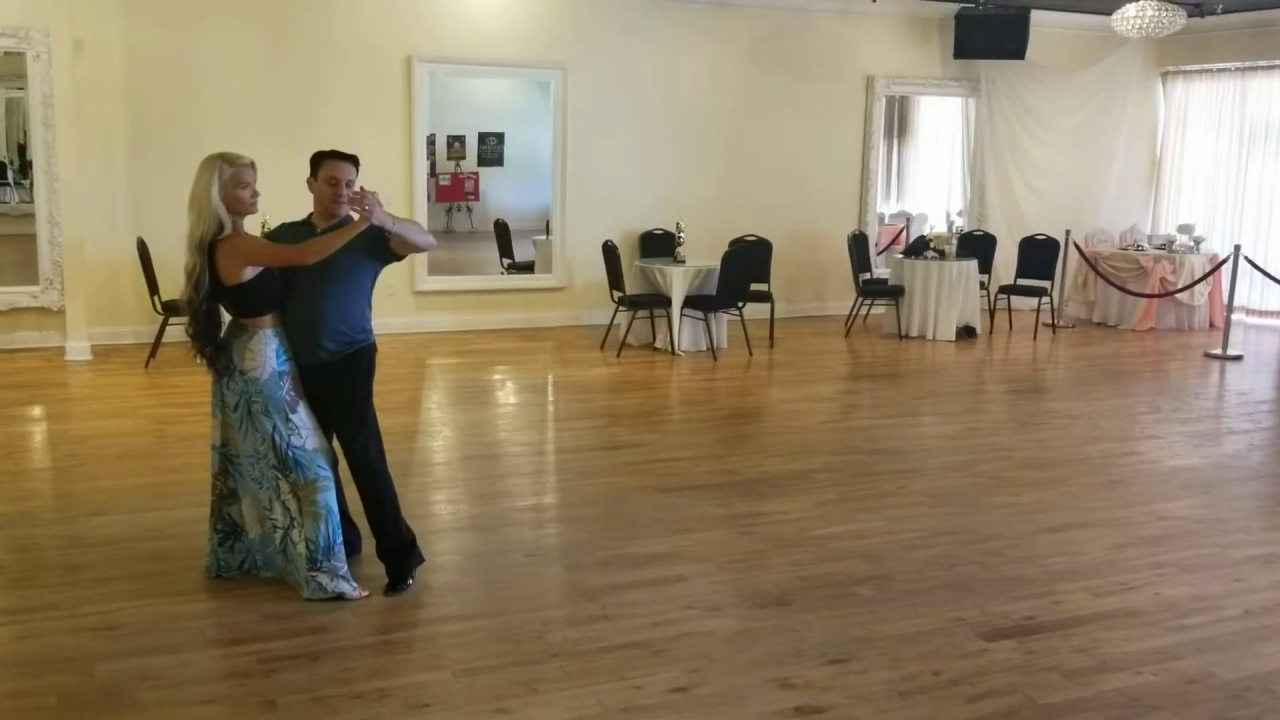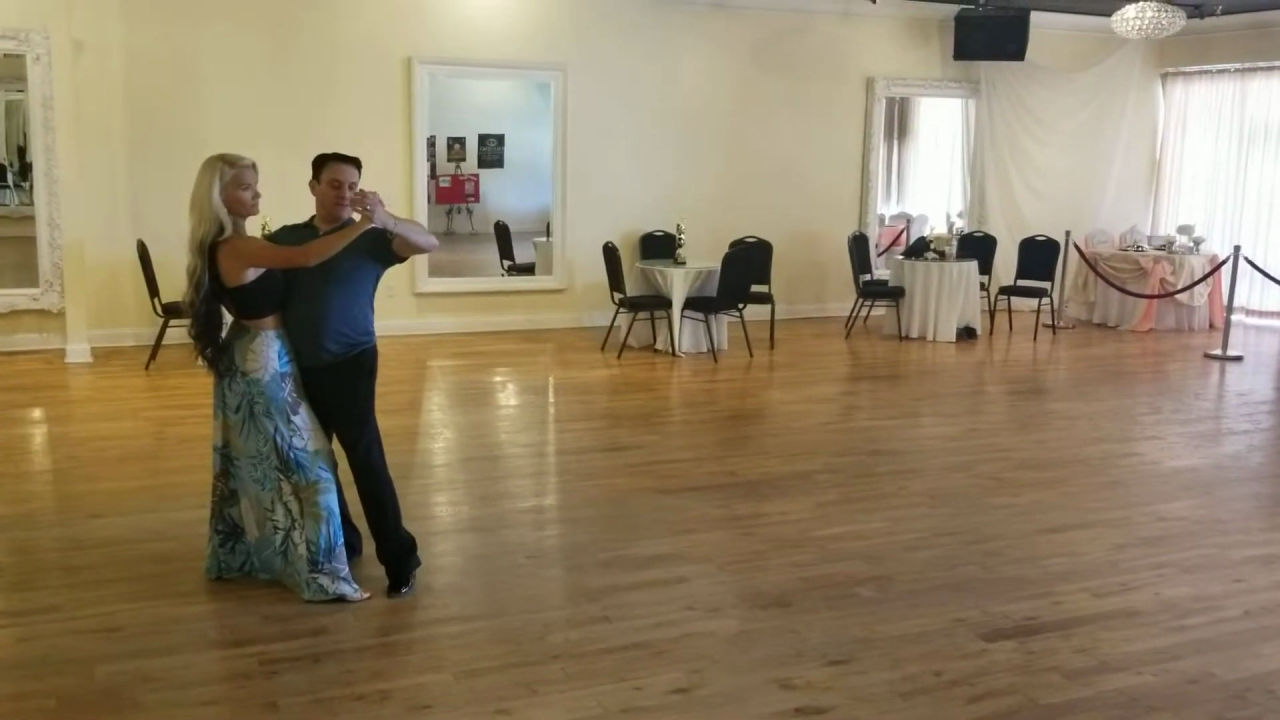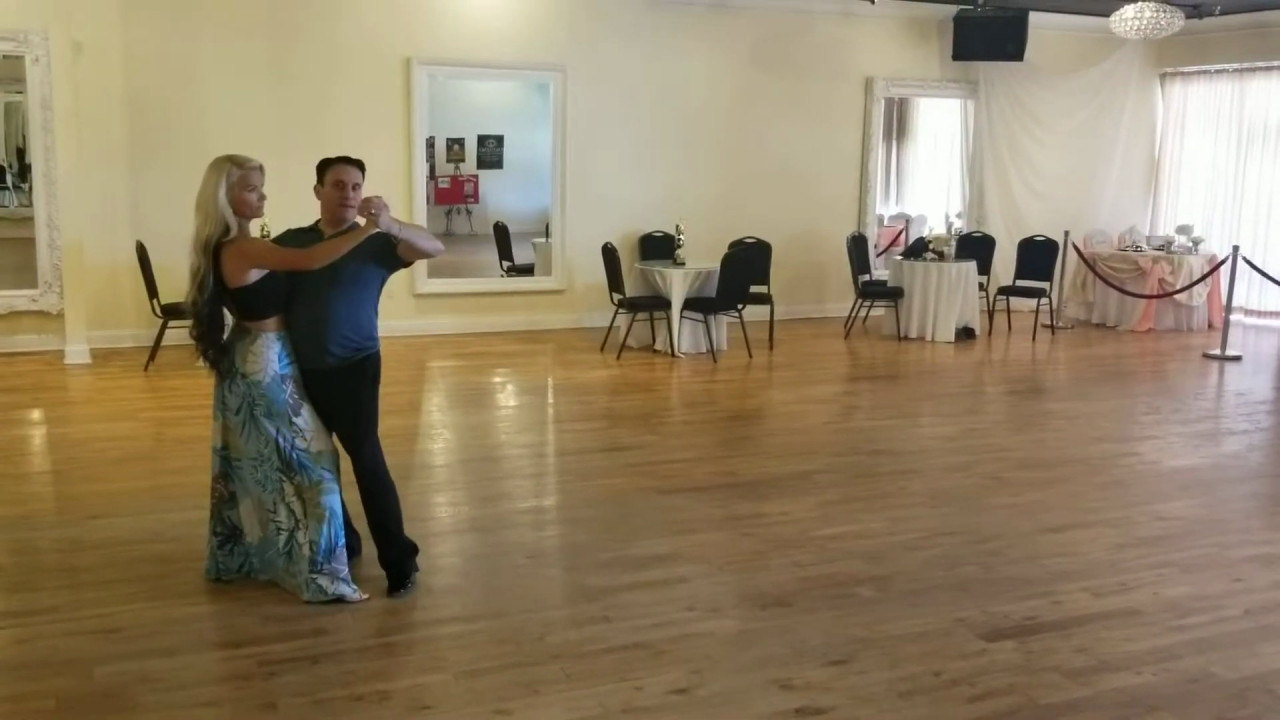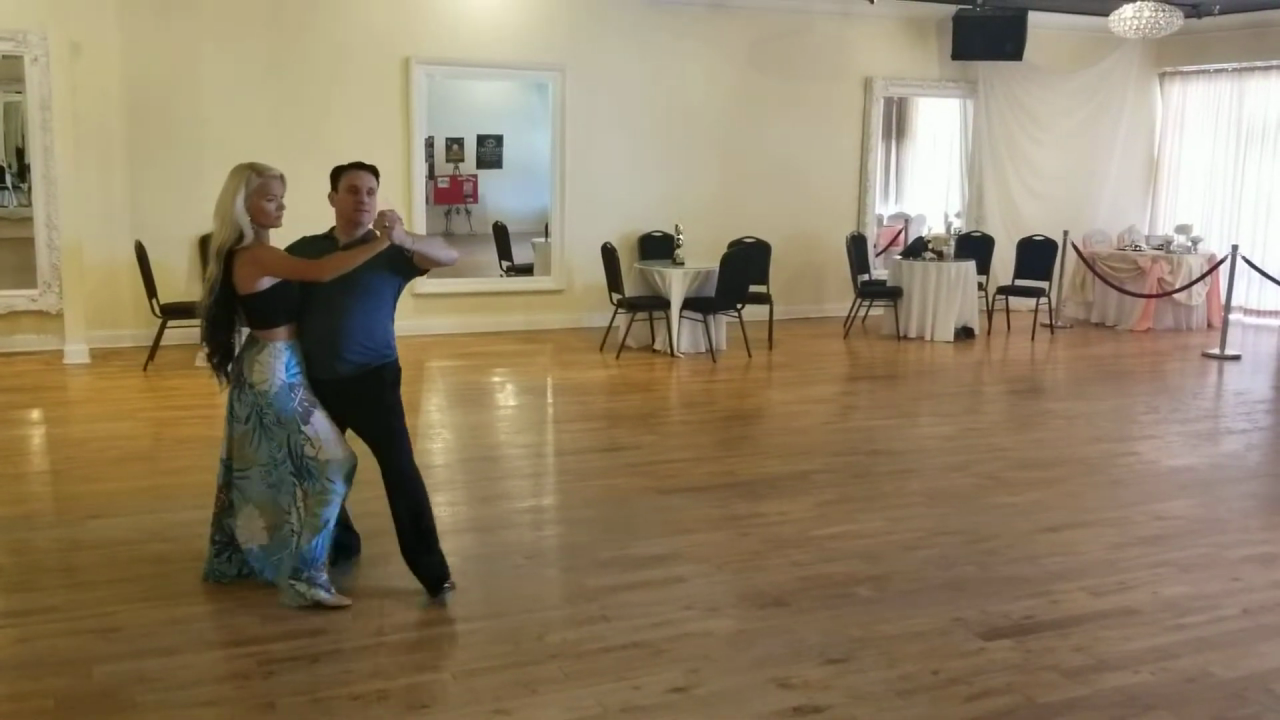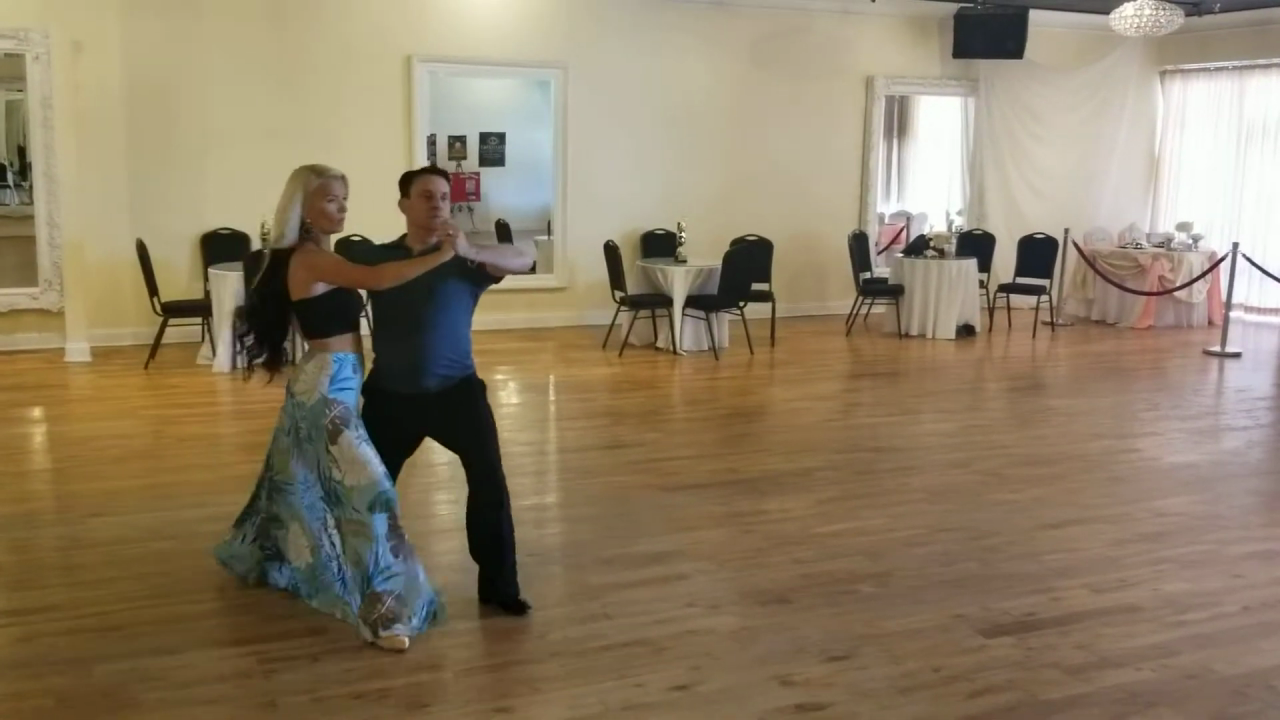
dt=0.4s
person 1, frame 1
left shoulder: (222, 244)
right shoulder: (237, 246)
right elbow: (302, 256)
right wrist: (362, 223)
left hip: (246, 358)
right hip: (261, 361)
left knee: (250, 464)
right knee: (304, 464)
left ankle: (236, 555)
right ankle: (320, 573)
person 1, frame 2
left shoulder: (223, 246)
right shoulder: (238, 247)
right elbow: (305, 257)
right wrist: (363, 224)
left hip: (245, 359)
right hip: (264, 362)
left knee: (250, 464)
right knee: (306, 464)
left ankle: (238, 557)
right ankle: (321, 573)
person 1, frame 3
left shoulder: (226, 247)
right shoulder: (243, 249)
right elbow: (310, 260)
right wrist: (368, 229)
left hip: (245, 361)
right hip: (265, 363)
left knee: (250, 466)
right knee: (310, 464)
left ankle: (237, 558)
right ankle: (320, 574)
person 1, frame 4
left shoulder: (246, 255)
right shoulder: (257, 256)
right elbow: (321, 272)
right wrist: (381, 243)
left hip: (261, 369)
right hip: (275, 372)
left knee: (255, 473)
right knee: (328, 466)
left ankle: (236, 559)
right ankle: (305, 578)
person 1, frame 5
left shoulder: (313, 259)
right shoulder: (311, 259)
right elbow: (376, 279)
right wrist: (441, 256)
left hip: (326, 383)
right hip: (326, 387)
left knee: (297, 486)
right knee: (366, 491)
left ankle: (256, 559)
right ankle: (382, 613)
person 2, frame 1
left shoulder: (367, 237)
right shoulder: (283, 235)
left elbow: (426, 242)
left wrist: (383, 219)
left hip: (348, 364)
right hip: (297, 367)
left knee: (366, 460)
left ankle: (401, 557)
right ankle: (338, 540)
person 2, frame 2
left shoulder: (369, 239)
right shoulder: (285, 238)
left elbow: (428, 242)
left wrist: (384, 218)
left hip: (349, 365)
right hip: (298, 369)
left knee: (366, 460)
left ankle: (400, 558)
right ankle: (339, 541)
person 2, frame 3
left shoulder: (374, 244)
right shoulder: (290, 242)
left elbow: (433, 247)
left wrist: (389, 224)
left hip: (353, 370)
right hip: (300, 373)
left knee: (367, 462)
left ankle: (398, 560)
person 2, frame 4
left shoulder: (390, 253)
right shoulder: (304, 250)
left elbow: (448, 256)
left wrist: (404, 238)
left hip: (372, 378)
right hip: (315, 381)
left knee: (399, 467)
left ankle: (431, 568)
right ankle: (339, 544)
person 2, frame 5
left shoulder: (464, 260)
right shoulder: (372, 257)
left elbow: (522, 261)
left wrist: (469, 250)
left hip: (454, 390)
right hip: (389, 394)
left knee: (488, 477)
left ankle: (498, 583)
